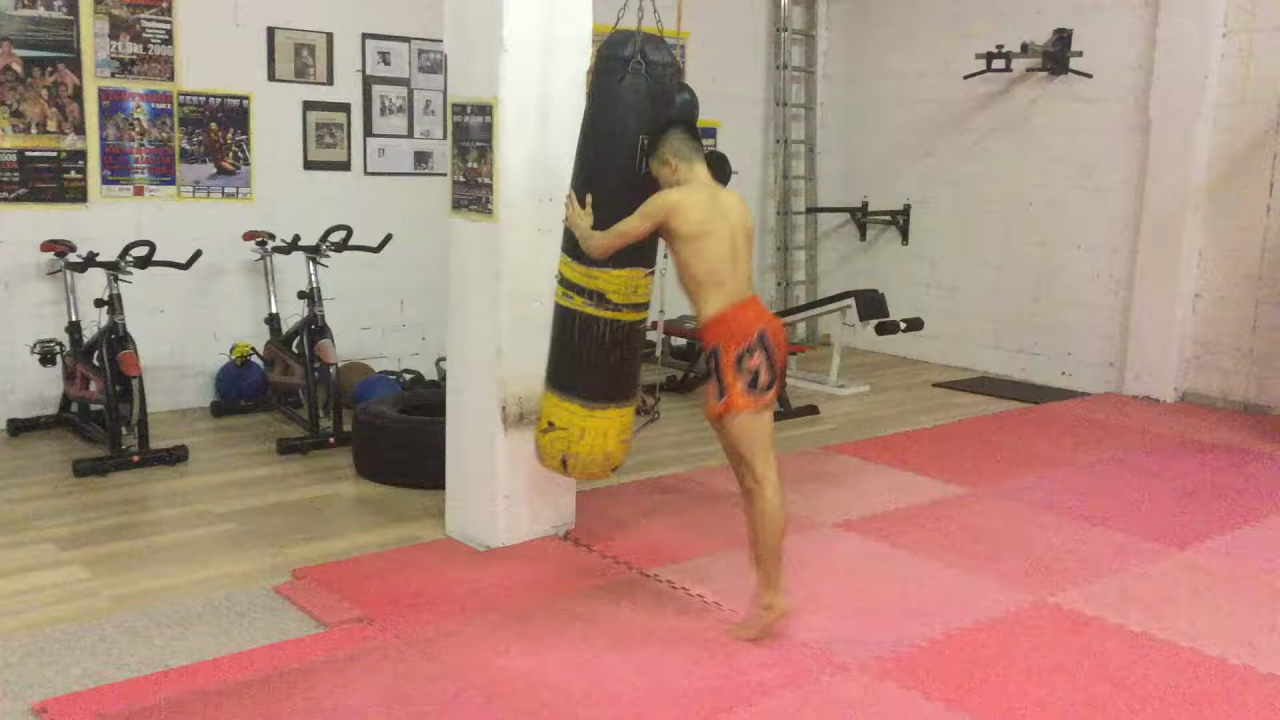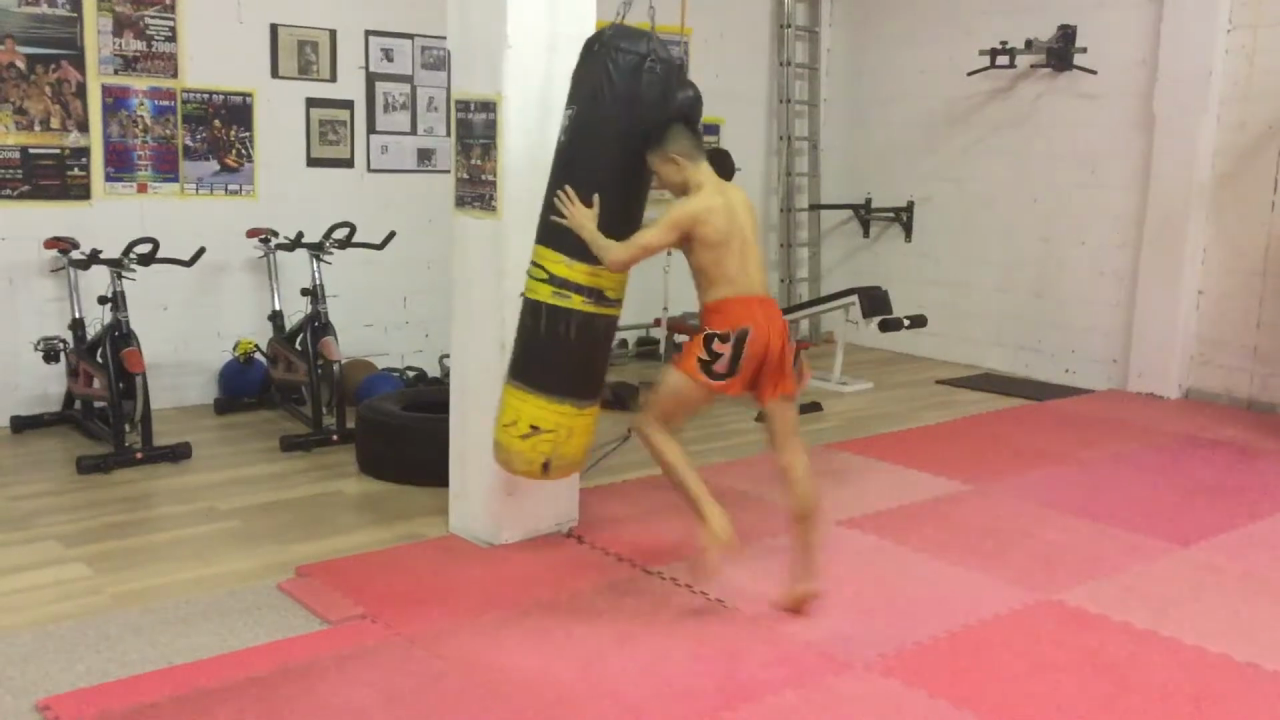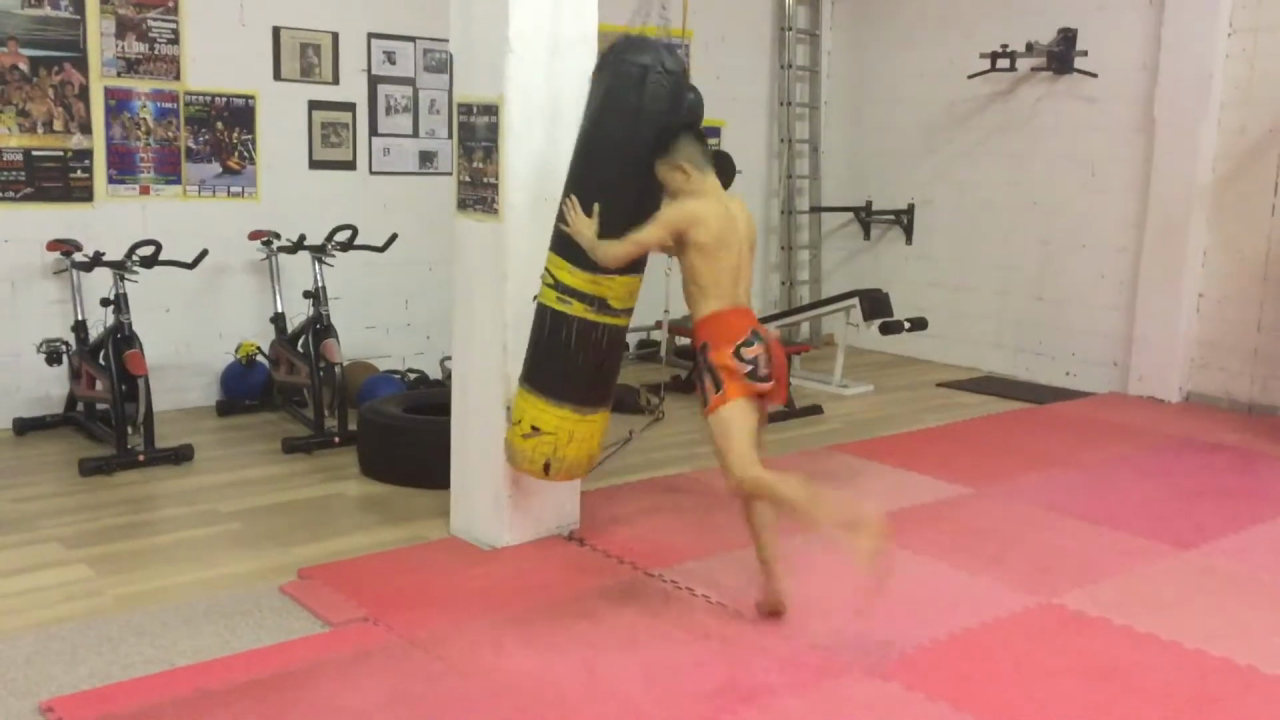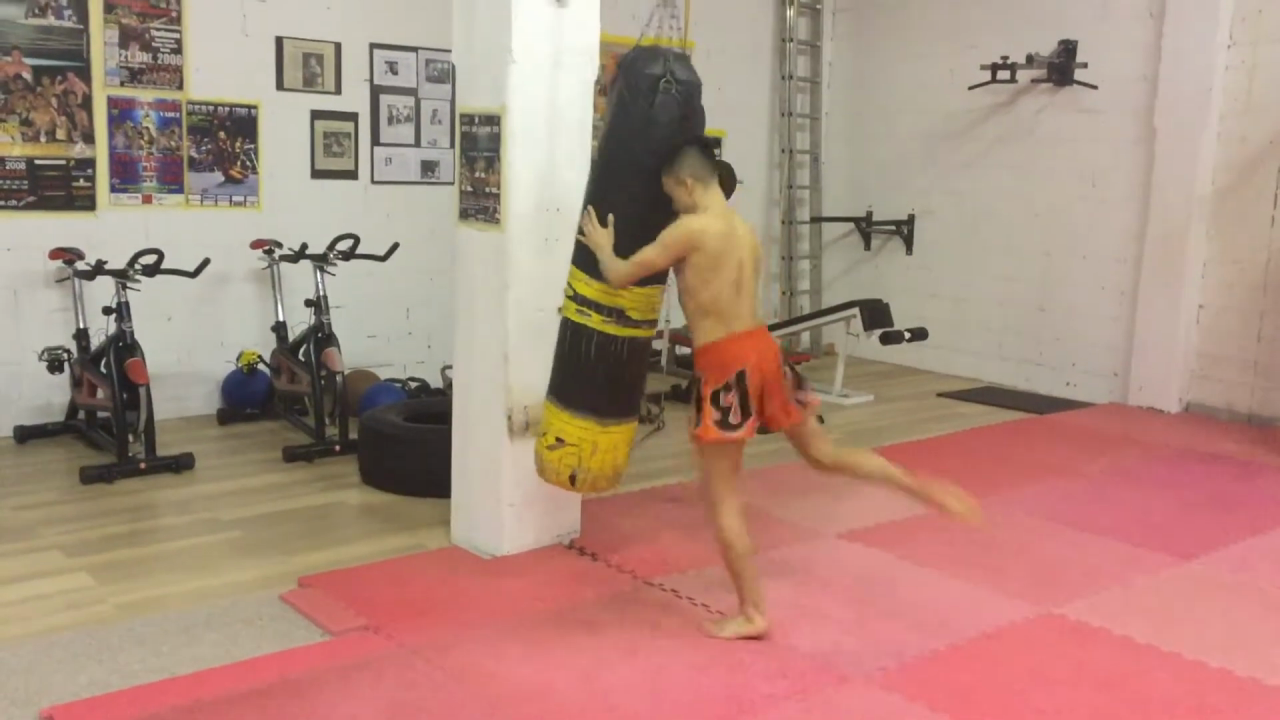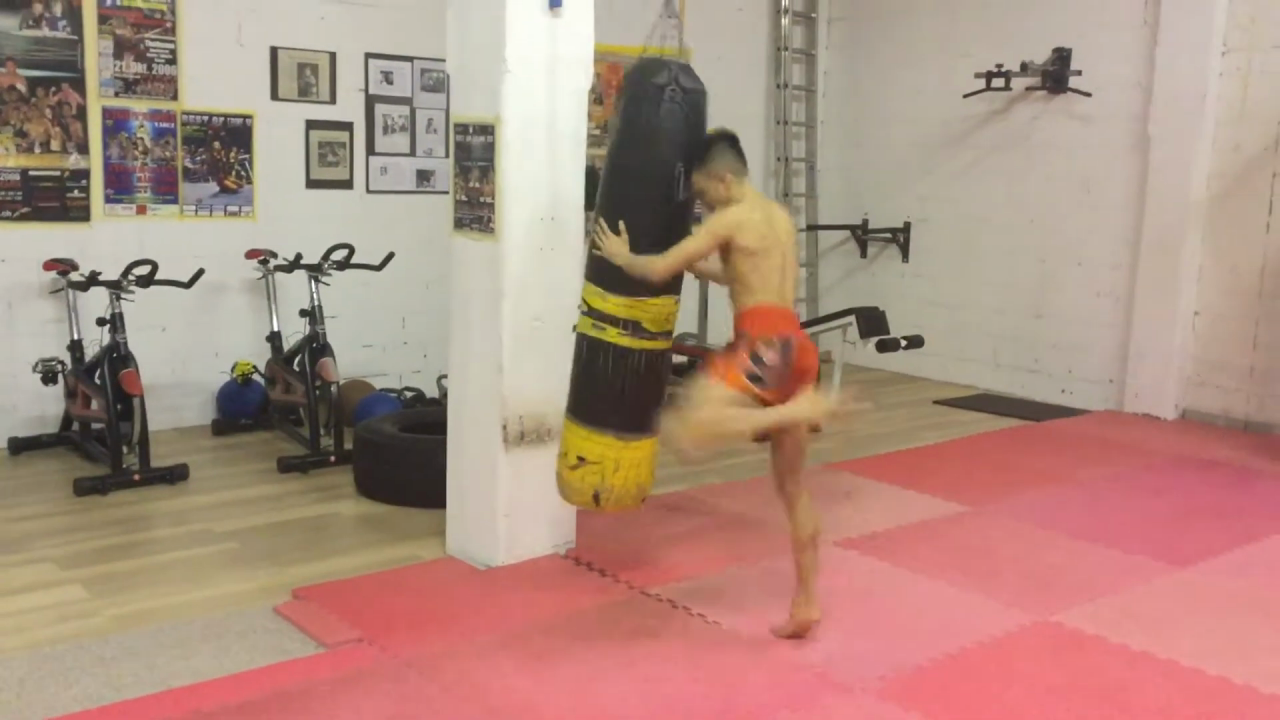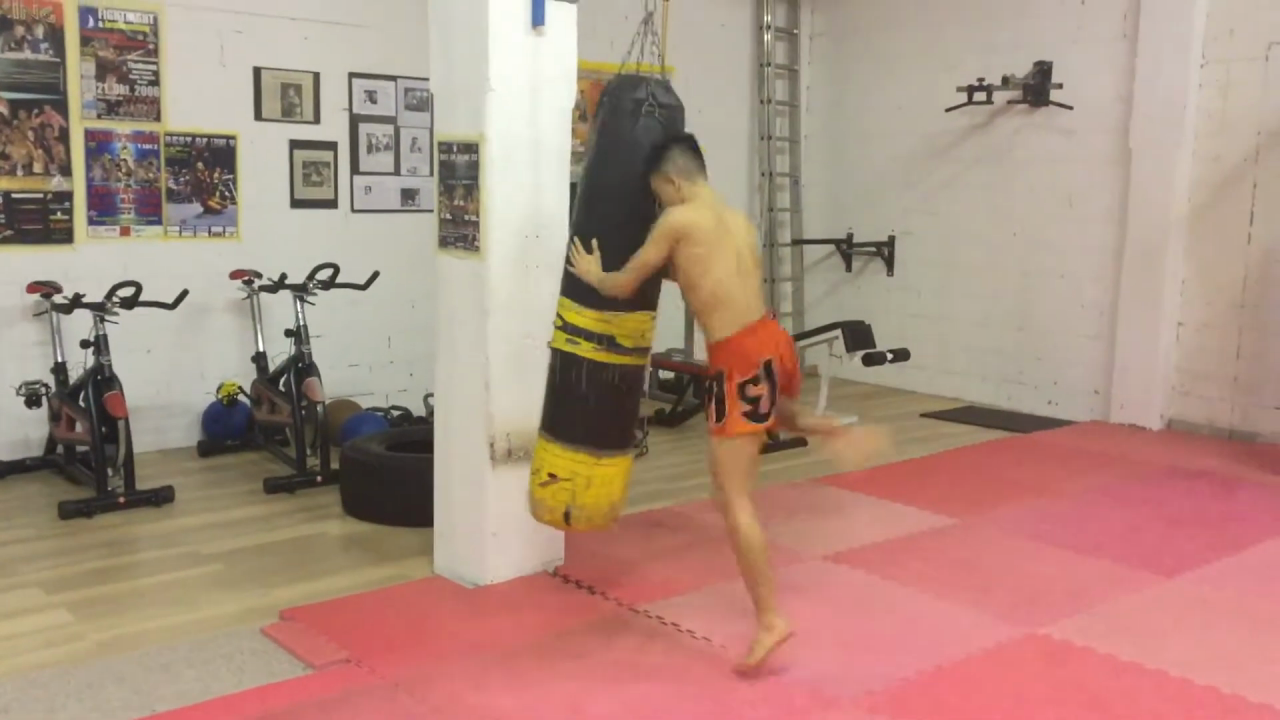
dt=0.7s
person 1, frame 1
left shoulder: (670, 200)
right shoulder: (737, 203)
left elbow: (599, 247)
left wrist: (582, 226)
right wrist: (662, 233)
left hip: (733, 340)
right hip: (759, 326)
left knee: (761, 475)
right knee: (744, 464)
left ankle: (772, 597)
right ankle: (767, 585)
person 1, frame 2
left shoulder: (692, 207)
right shoulder: (738, 198)
left elbow: (619, 258)
left wrist: (585, 228)
left hip: (732, 331)
right hip: (773, 327)
left knee: (651, 424)
right knee: (789, 455)
left ankle: (715, 522)
right ankle: (805, 574)
person 1, frame 3
left shoulder: (683, 211)
right shoulder: (740, 213)
left elbow: (611, 257)
left wrist: (584, 233)
right wrist: (659, 239)
left hip: (728, 344)
right hip: (753, 339)
left knee: (745, 475)
right knee: (748, 472)
left ankle: (855, 525)
right ankle: (773, 589)
person 1, frame 4
left shoulder: (689, 229)
right shoulder: (744, 230)
left elbow: (619, 277)
left wrist: (601, 247)
left hip: (724, 369)
right hip: (762, 354)
left knee: (721, 498)
right knee: (822, 454)
left ankle: (751, 613)
right ankle: (924, 486)
person 1, frame 5
left shoulder: (728, 220)
right shoulder: (780, 217)
left elbow: (659, 270)
left wrist: (621, 256)
right wrist: (695, 266)
left hip: (766, 340)
right hip: (800, 347)
left knee: (685, 434)
right knee: (792, 483)
left ankle: (802, 410)
right ankle: (805, 605)
person 1, frame 6
left shoulder: (679, 220)
right shoulder: (739, 221)
left elbow: (623, 287)
left wrist: (590, 272)
right wrist: (672, 264)
left hip: (740, 363)
right hip: (773, 343)
left knee: (733, 499)
left ankle: (769, 622)
right ankle: (838, 432)
